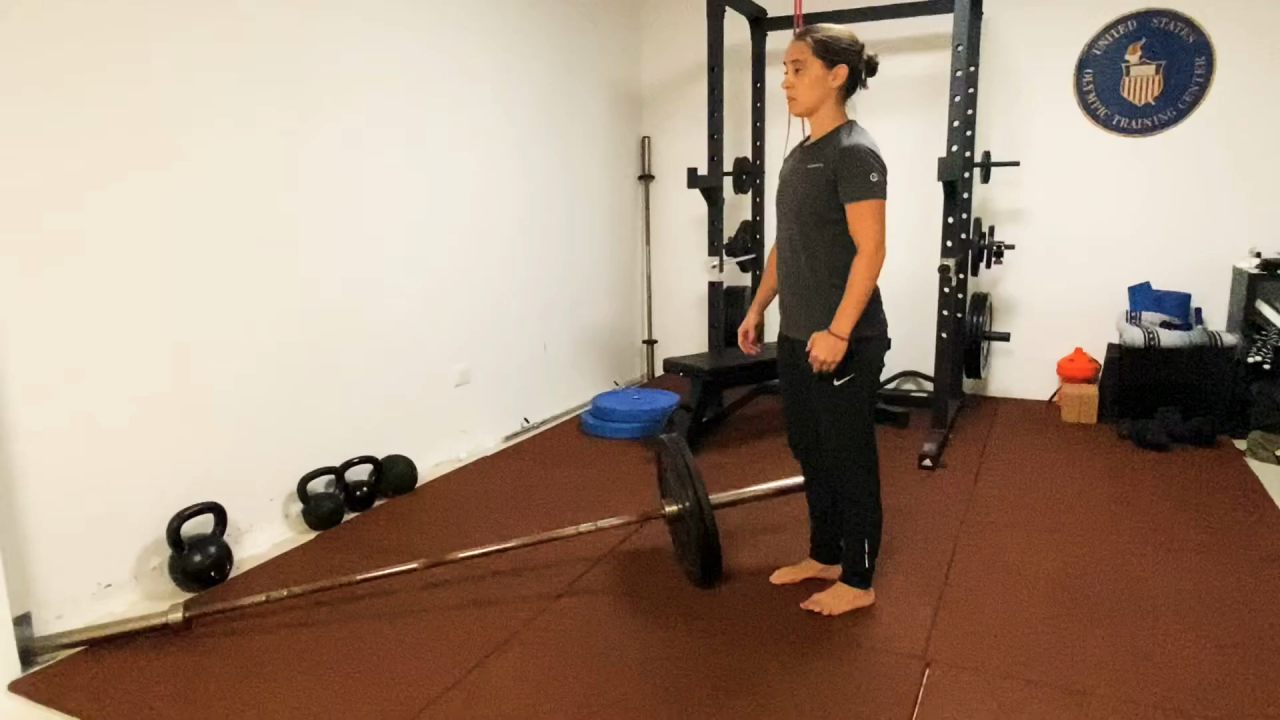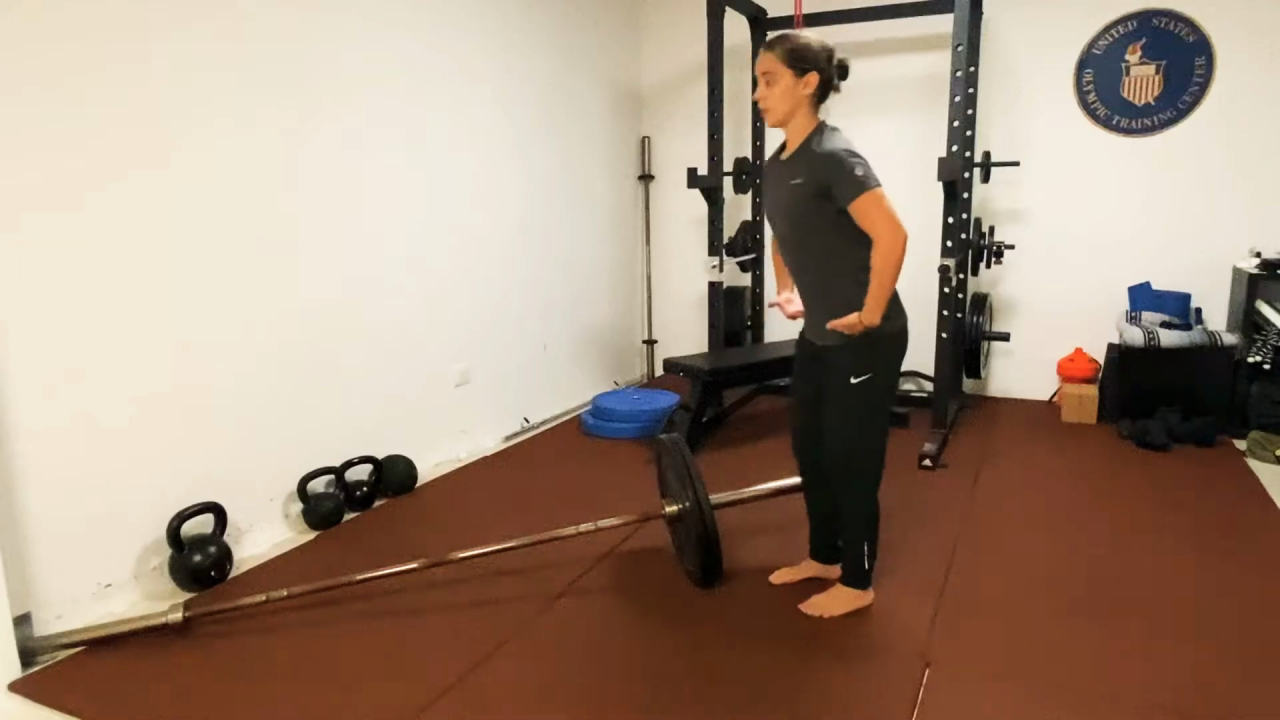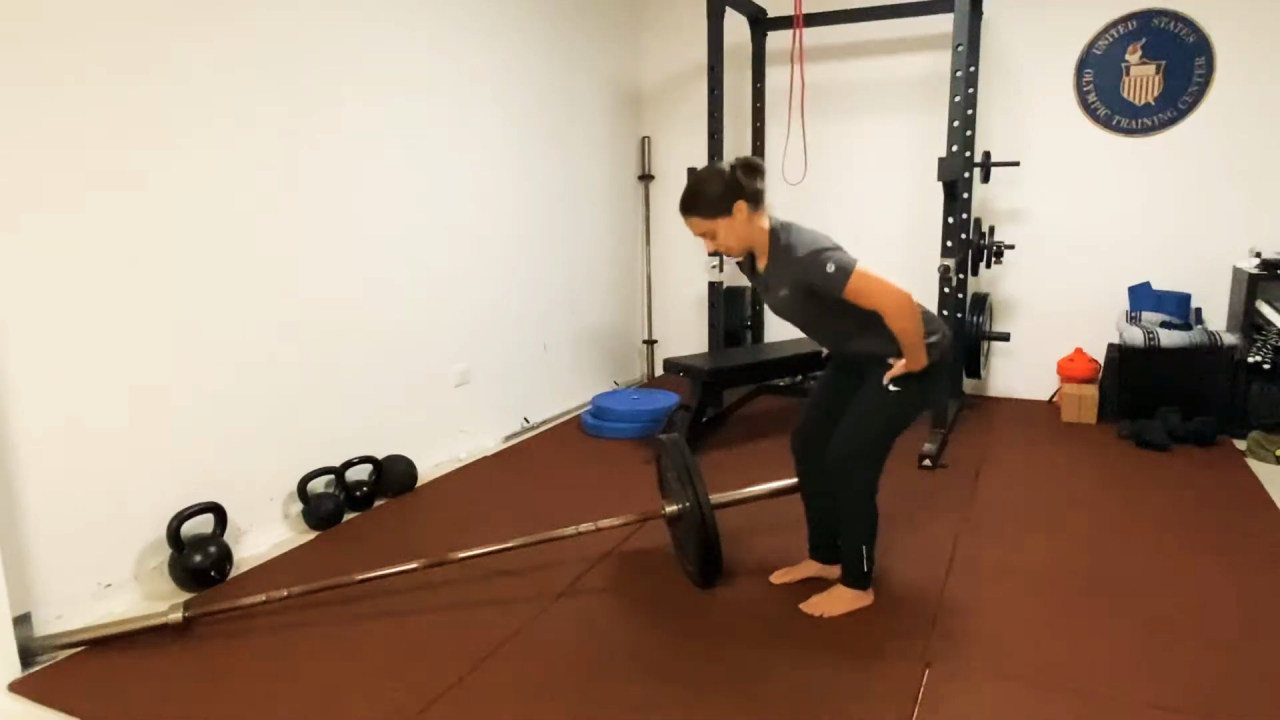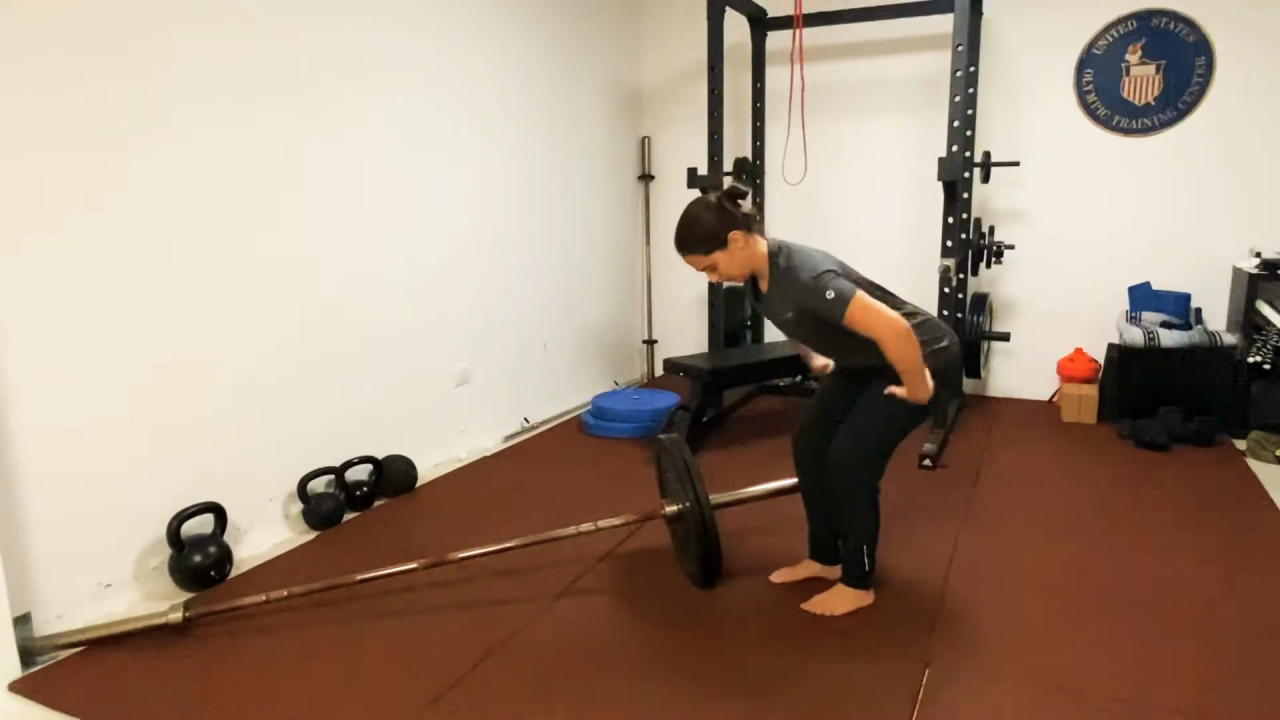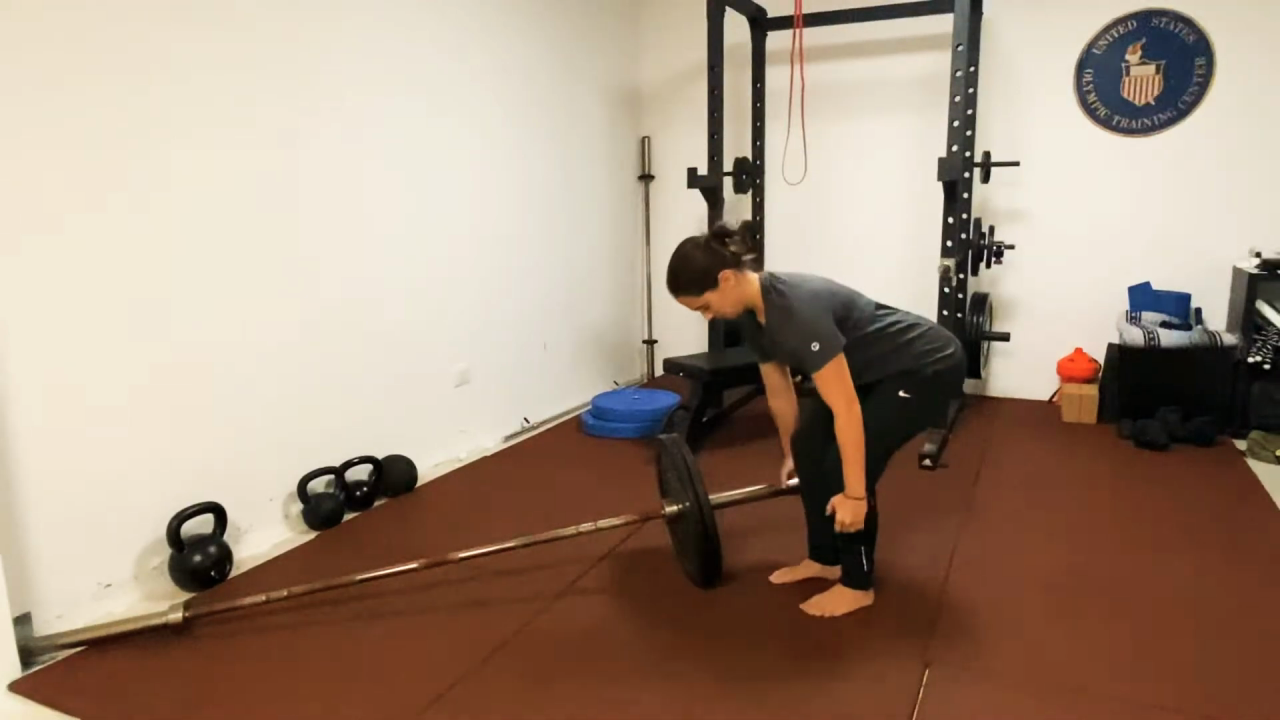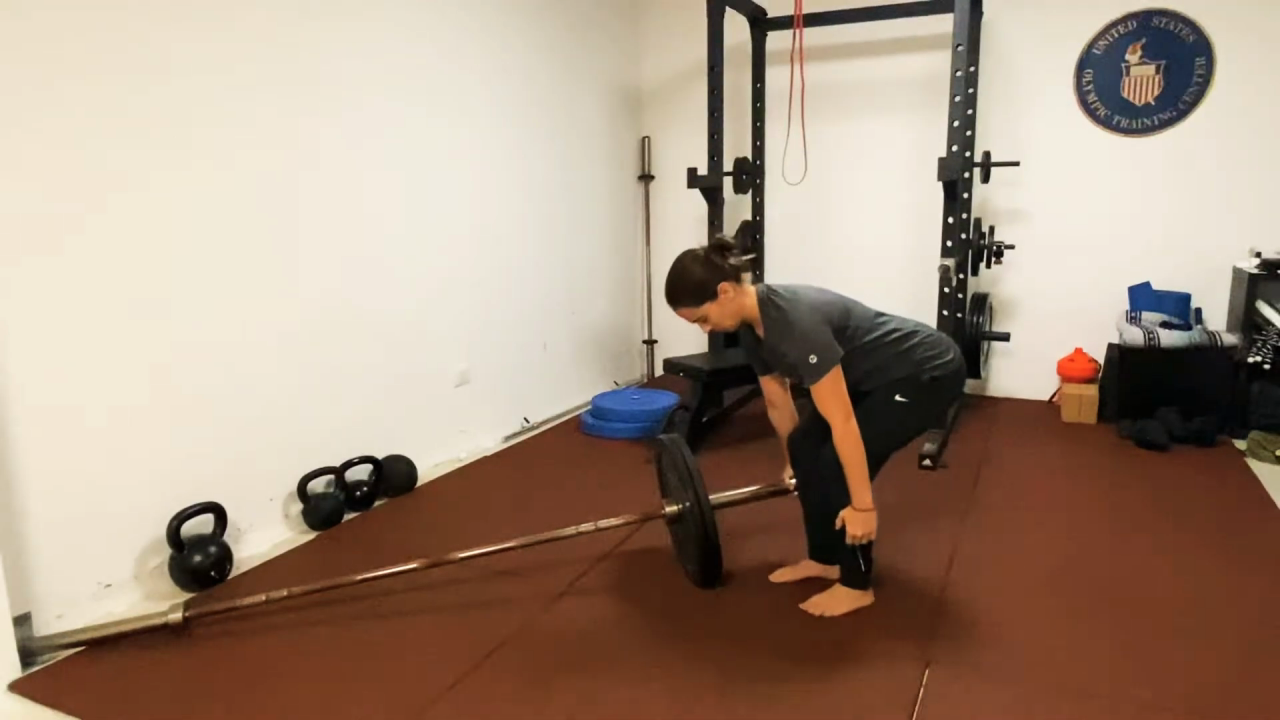
dt=0.5s
person 1, frame 1
left shoulder: (855, 153)
right shoulder: (799, 156)
left elbow: (871, 251)
left wrist: (839, 333)
right wrist: (756, 311)
left hip: (843, 340)
right hip: (798, 335)
left knee: (848, 458)
right knee: (810, 452)
left ankle: (858, 582)
right ankle: (825, 556)
person 1, frame 2
left shoulder: (834, 157)
right shoulder: (775, 165)
left elbow: (891, 237)
left wrist: (871, 315)
right wrist: (786, 289)
left hip: (863, 340)
right hip: (818, 336)
left knee: (851, 456)
right knee: (810, 450)
left ankle: (857, 582)
right ankle: (823, 557)
person 1, frame 3
left shoulder: (801, 256)
right shoulder: (755, 259)
left elbow: (897, 301)
left wrist: (916, 360)
left hip: (906, 355)
right hip: (856, 353)
left knee: (848, 457)
right knee: (809, 443)
left ankle: (857, 584)
right ankle: (825, 558)
person 1, frame 4
left shoulder: (803, 275)
right shoulder: (758, 278)
left elbow: (893, 329)
left wrist: (919, 388)
right wrist: (816, 361)
left hip: (924, 357)
right hip: (866, 360)
left knee: (850, 458)
right knee: (809, 446)
left ankle: (858, 585)
right ankle: (824, 558)
person 1, frame 5
left shoulder: (797, 309)
right shoulder: (753, 314)
left elbow: (846, 409)
right elbow: (778, 389)
left wrist: (854, 494)
right wrist: (790, 455)
left hip: (929, 367)
right hip: (877, 368)
left knee: (843, 461)
right knee: (810, 447)
left ankle: (857, 585)
right ankle: (824, 559)
person 1, frame 6
left shoulder: (796, 320)
right shoulder: (751, 325)
left elbow: (842, 423)
right elbow: (777, 400)
left wrist: (863, 505)
right wrist: (791, 462)
left hip: (929, 372)
right hip: (876, 374)
left knee: (836, 463)
right knee: (805, 448)
left ankle: (856, 585)
right ankle: (823, 558)
